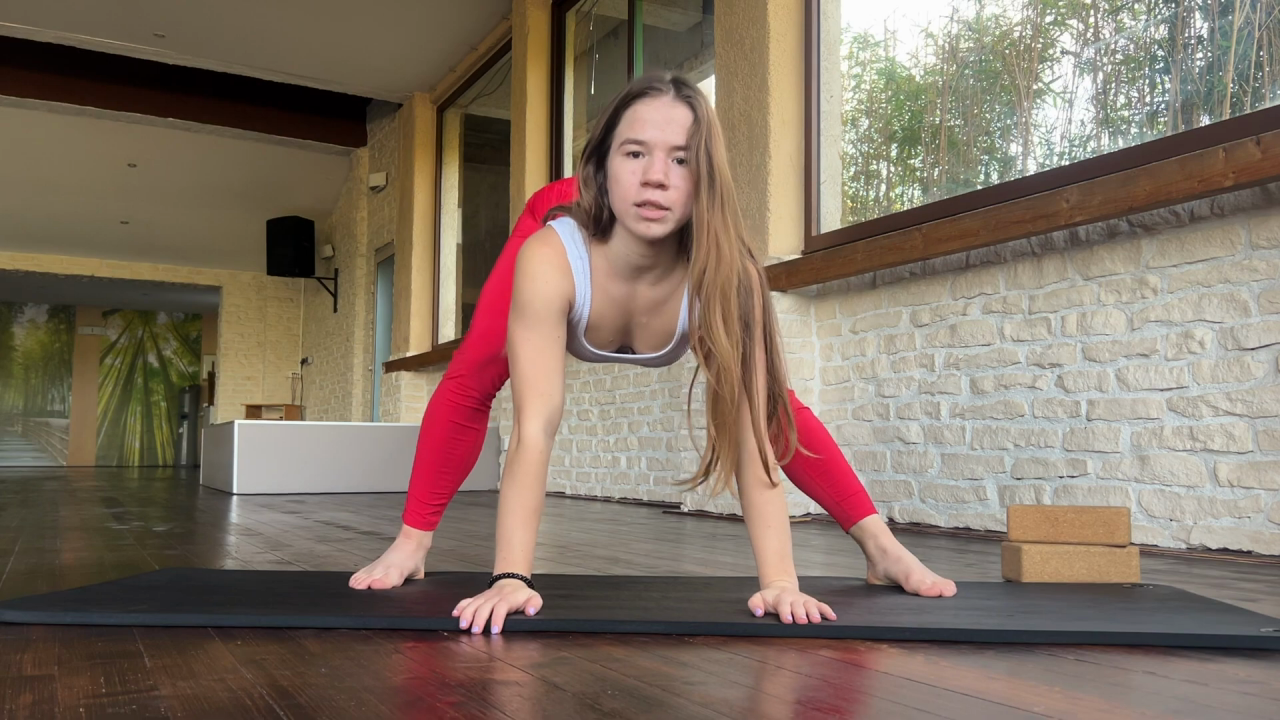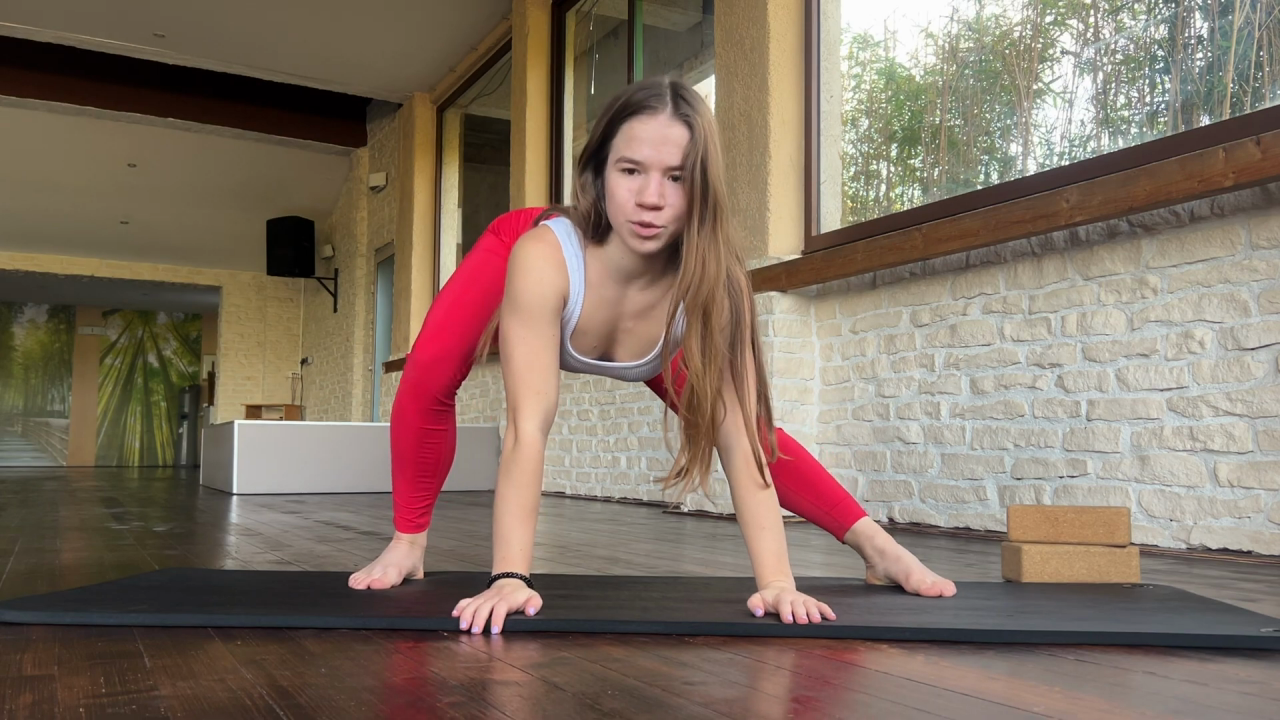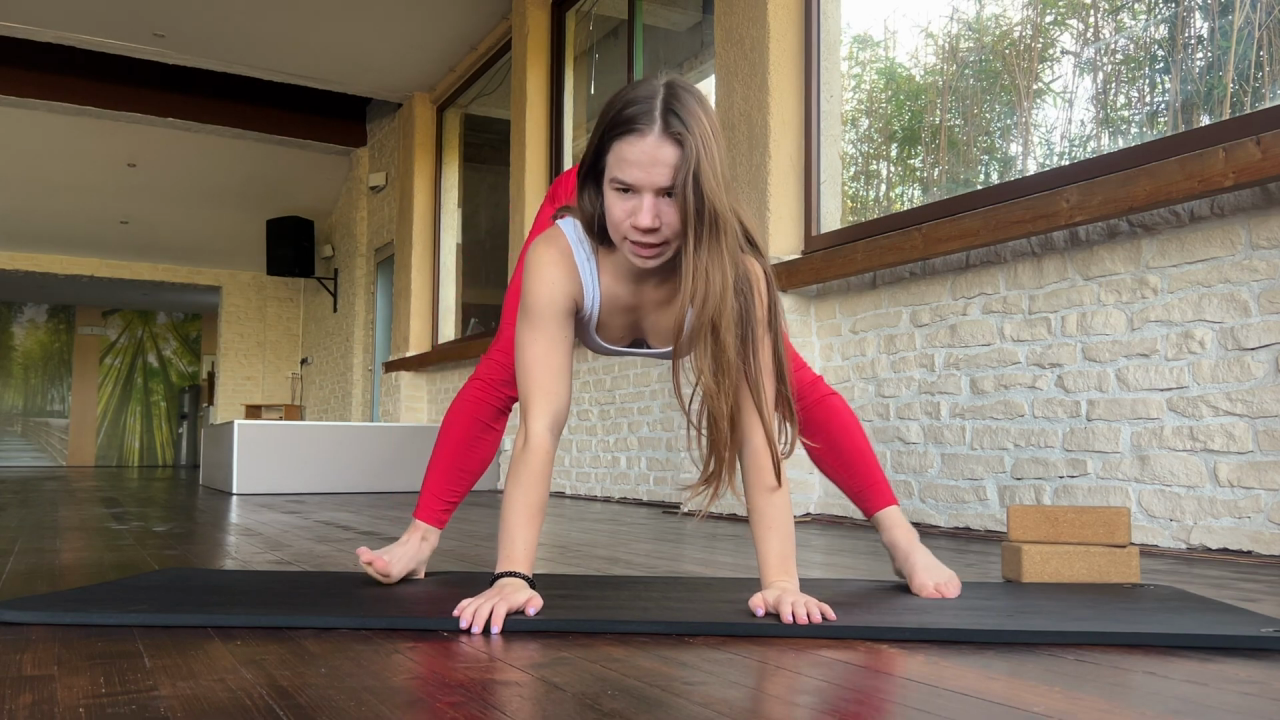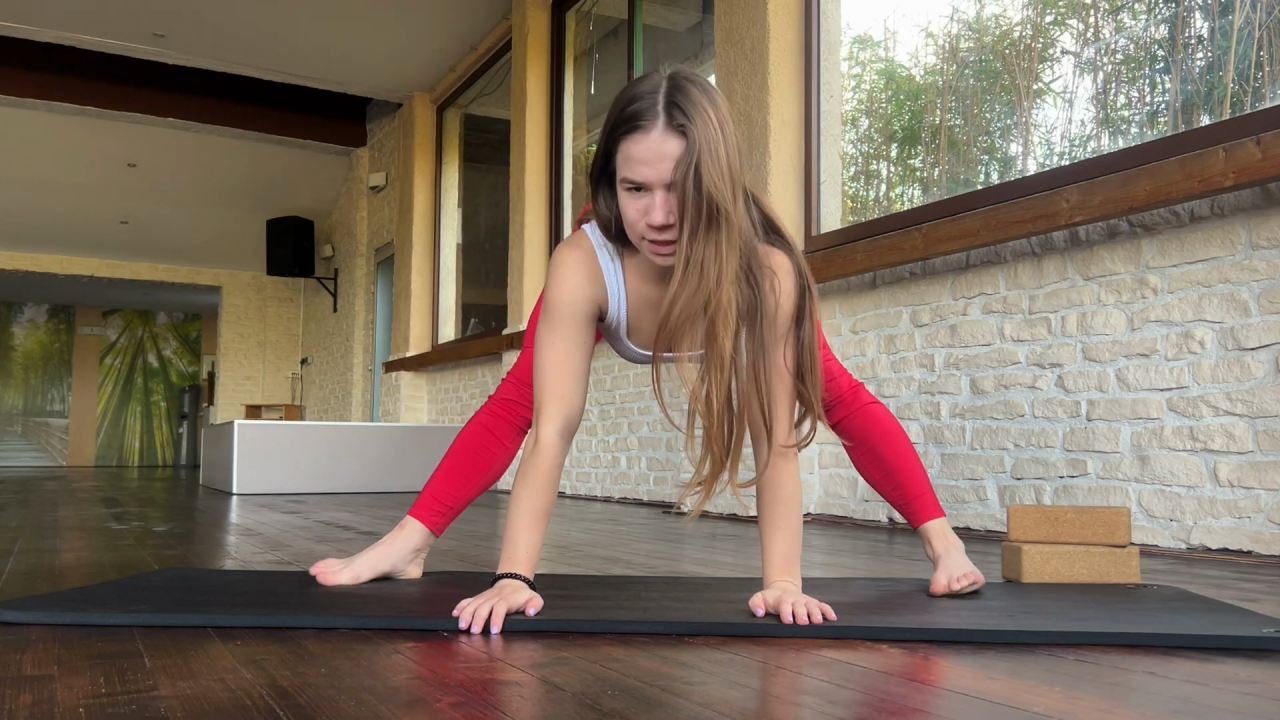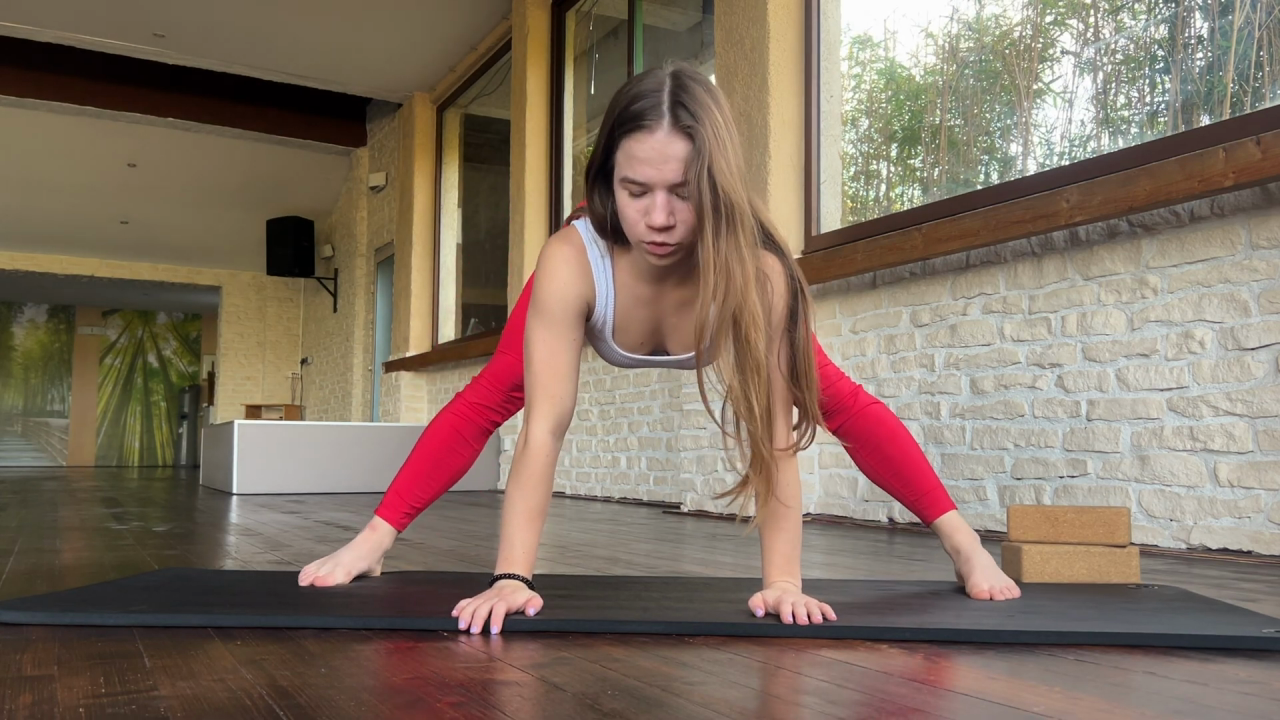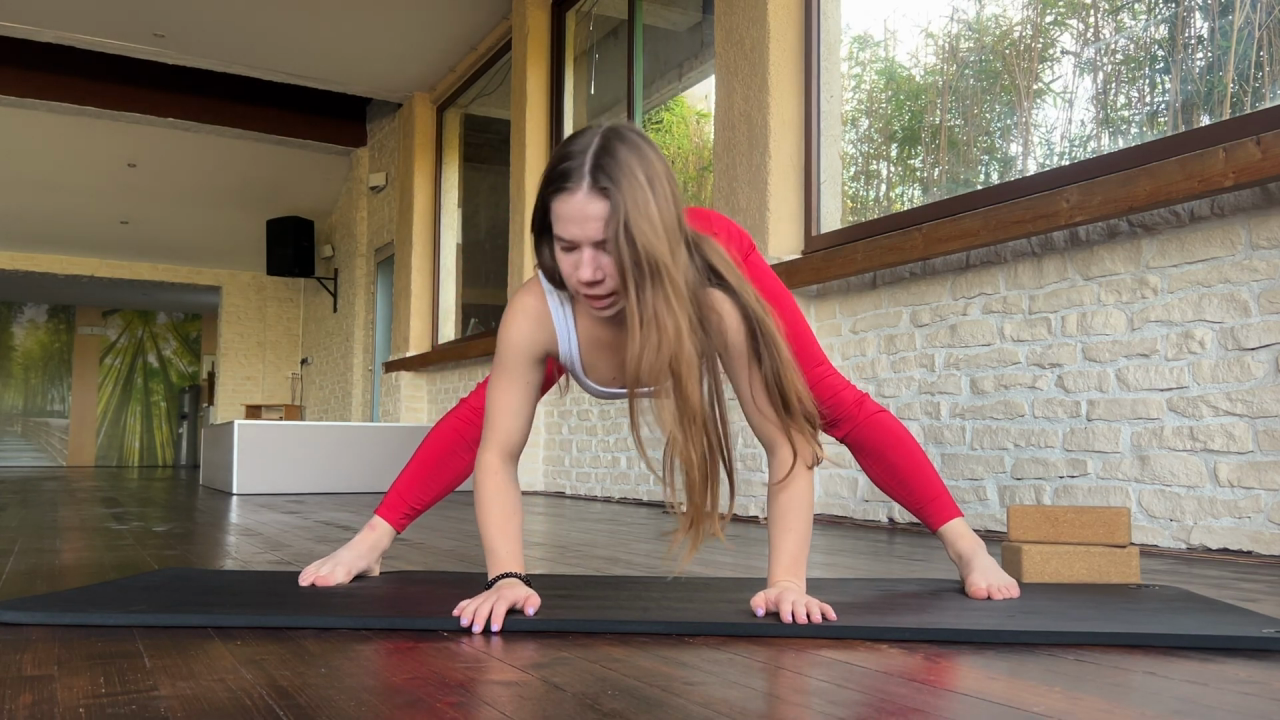
dt=0.5s
person 1, frame 1
left shoulder: (728, 272)
right shoulder: (553, 254)
left elbow: (756, 425)
right elbow: (535, 426)
right wrist: (510, 577)
left hip: (687, 254)
right hip: (567, 222)
left knee: (770, 395)
right knee: (474, 376)
left ankle: (879, 545)
right ankle: (412, 541)
person 1, frame 2
left shoulder: (717, 280)
right shoulder: (539, 252)
left elbow: (741, 436)
right elbow: (528, 425)
left wrist: (776, 580)
right wrist: (509, 576)
left knee: (735, 414)
right knee: (429, 377)
left ankle: (873, 544)
right ankle: (408, 542)
person 1, frame 3
left shoulder: (732, 267)
right shoulder: (560, 253)
left elbow: (755, 427)
right elbow: (539, 424)
right wrist: (511, 576)
left hip: (698, 254)
right hip: (582, 223)
left knee: (795, 387)
right knee: (496, 379)
left ankle: (898, 538)
right ankle: (420, 539)
person 1, frame 4
left shoulder: (766, 268)
right shoulder: (585, 263)
left elbow: (777, 434)
right elbow: (551, 426)
left wrist: (783, 582)
right wrist: (514, 577)
left hip: (725, 257)
right hip: (617, 259)
left knee: (836, 395)
right knee: (517, 397)
left ankle: (941, 543)
right ankle: (409, 545)
person 1, frame 5
right shoulder: (573, 260)
right hip: (605, 260)
left knee: (834, 398)
right knee: (488, 395)
left ankle: (961, 542)
right ankle: (373, 542)
person 1, frame 6
left shoulder: (712, 295)
right shoulder: (531, 316)
left elbow: (793, 441)
right elbow: (493, 456)
left wrist: (787, 584)
right wrist: (507, 579)
left hip: (708, 252)
right hip: (590, 306)
left knee: (836, 403)
right knee: (482, 409)
left ankle: (965, 546)
right ankle: (371, 541)
